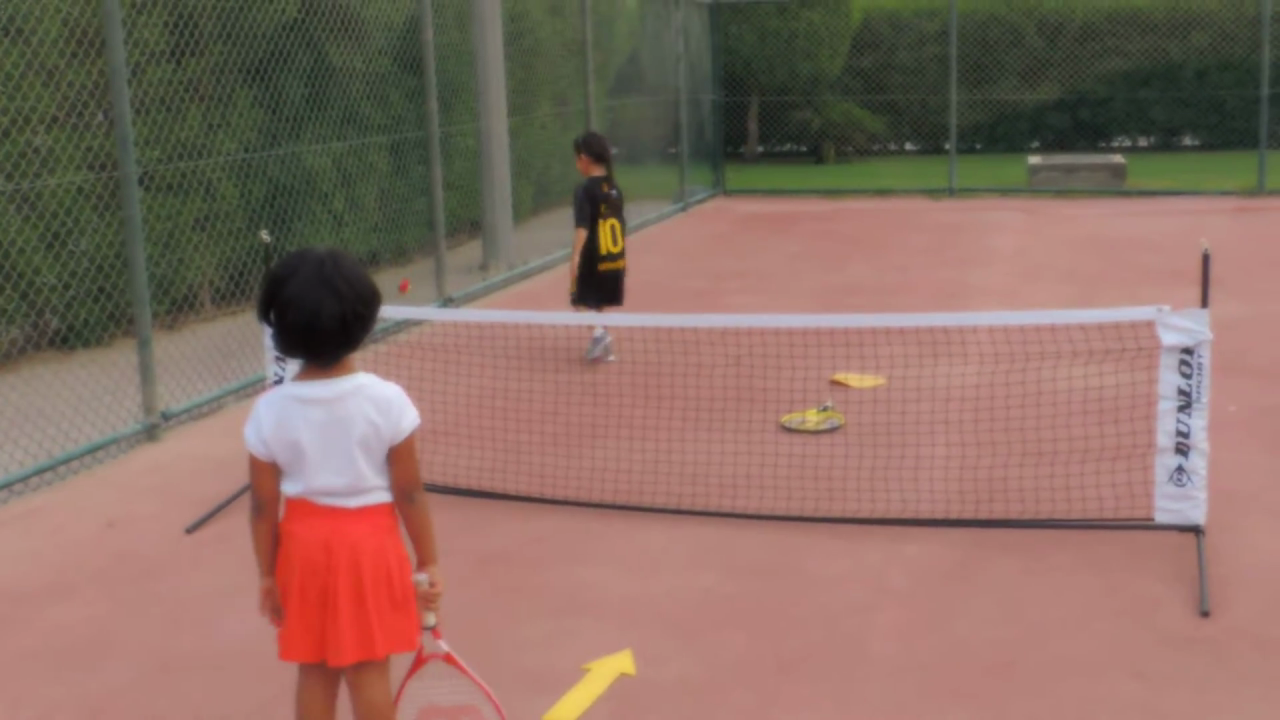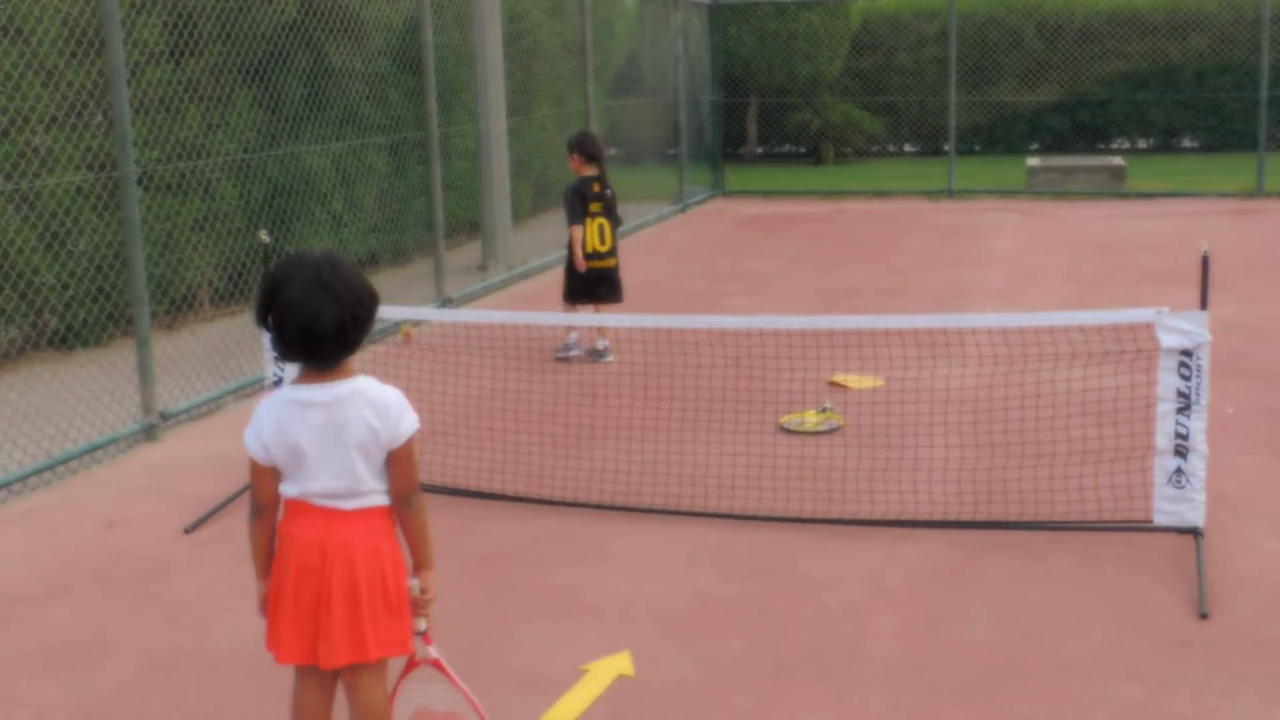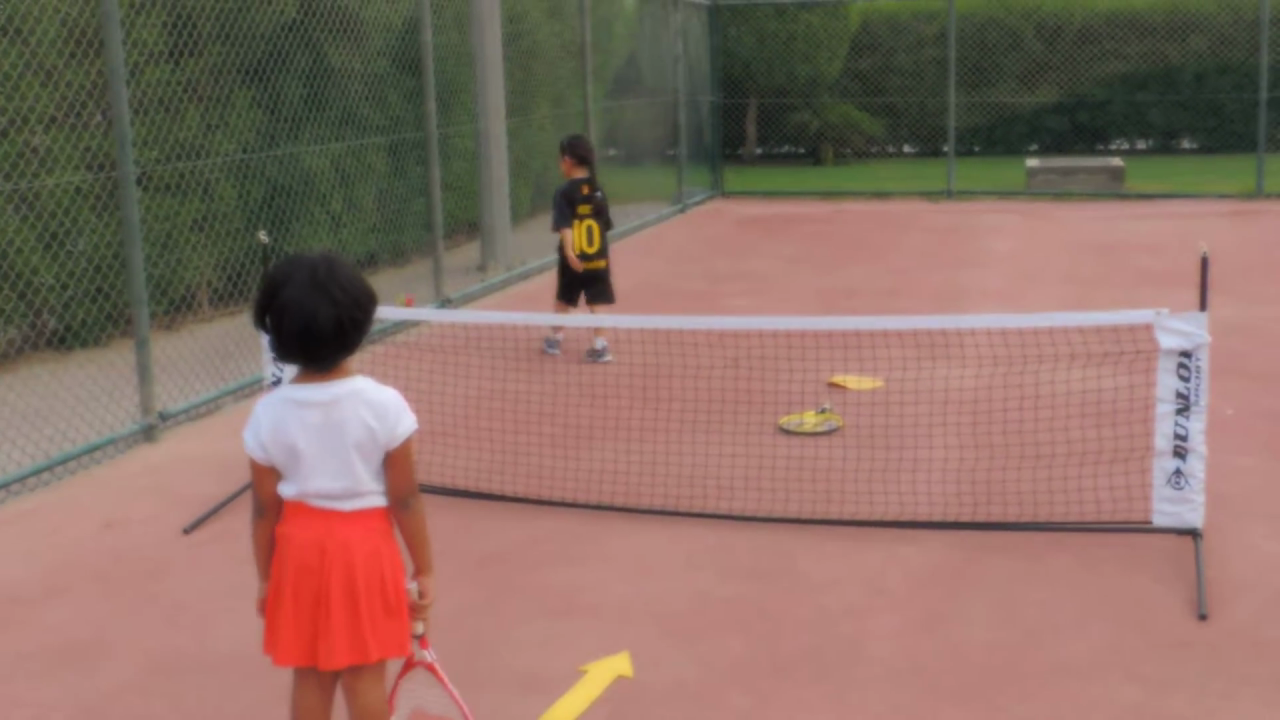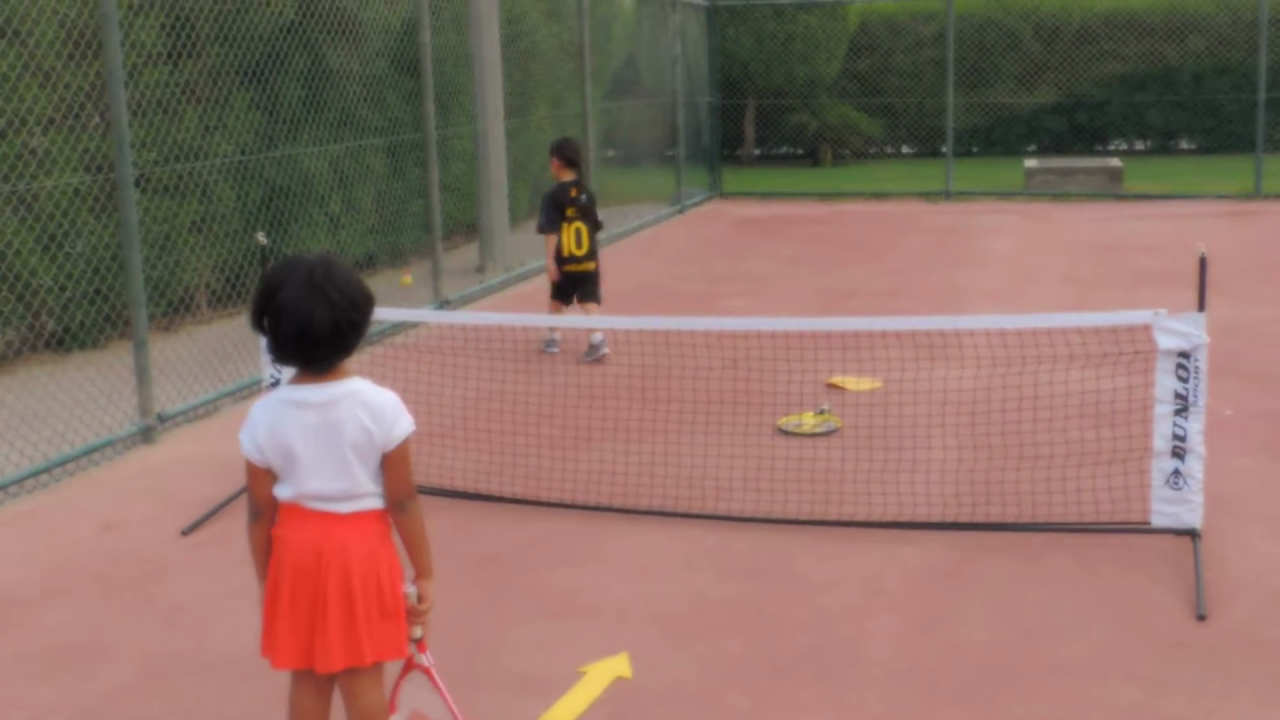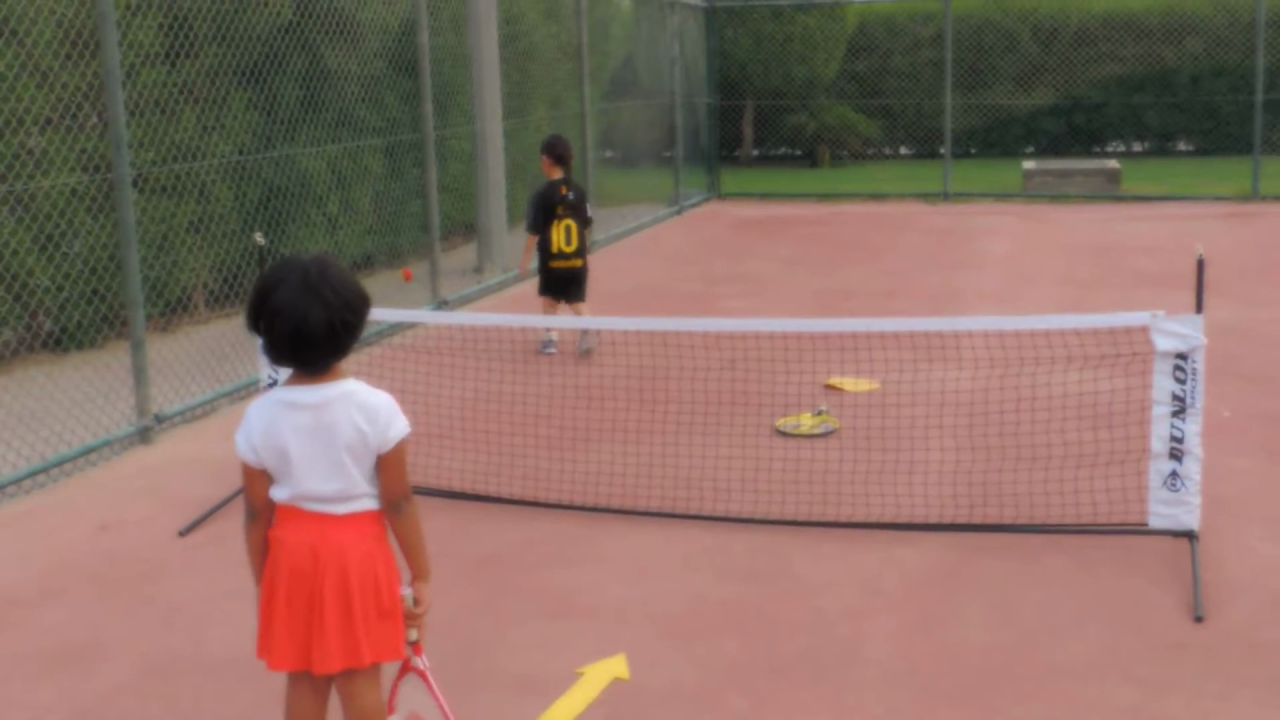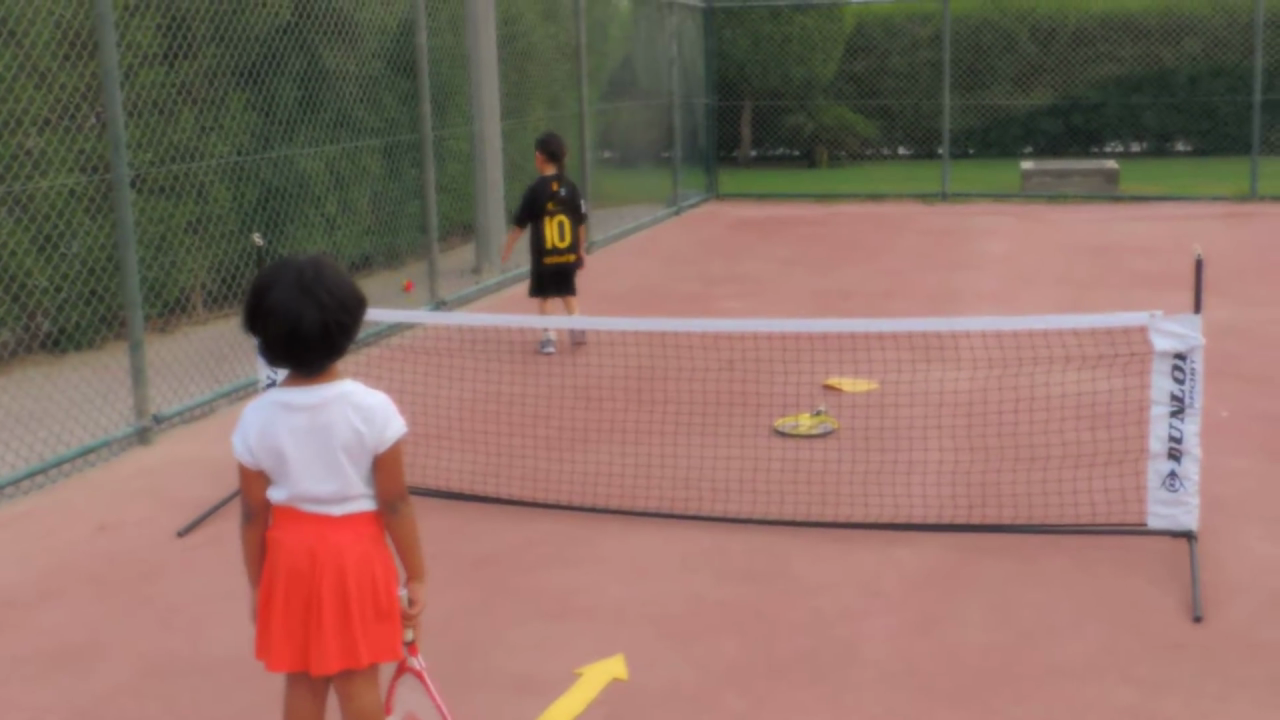
dt=0.1s
person 1, frame 1
left shoulder: (271, 409)
right shoulder: (386, 399)
left elbow: (264, 505)
right elbow: (409, 493)
left wrist: (267, 574)
right wrist: (428, 561)
left hip: (306, 545)
right hip: (369, 543)
left knee: (315, 668)
right knee: (367, 669)
person 1, frame 2
left shoulder: (271, 413)
right shoulder: (385, 403)
left elbow: (263, 508)
right elbow: (407, 497)
left wrist: (264, 576)
right wrist: (423, 566)
left hip: (302, 546)
right hip: (366, 546)
left knee: (311, 671)
right knee: (364, 672)
person 1, frame 3
left shoulder: (269, 413)
right shoulder: (383, 404)
left elbow: (264, 509)
right elbow: (404, 499)
left wrist: (265, 577)
right wrist: (423, 569)
left hip: (301, 547)
right hip: (363, 547)
left knee: (310, 672)
right knee: (364, 673)
person 1, frame 4
left shoulder: (266, 414)
right shoulder: (380, 406)
left elbow: (261, 511)
right elbow: (402, 501)
left wrist: (265, 579)
right wrist: (423, 573)
left hip: (298, 550)
right hip: (360, 551)
left knee: (308, 675)
right knee: (362, 676)
person 1, frame 5
left shoulder: (261, 416)
right shoulder: (375, 407)
left elbow: (257, 512)
right elbow: (398, 503)
left wrist: (262, 581)
right wrist: (420, 575)
left hip: (294, 552)
right hip: (357, 551)
left knee: (304, 677)
right knee: (359, 677)
person 1, frame 6
left shoulder: (257, 417)
right shoulder: (372, 408)
left elbow: (253, 513)
right elbow: (394, 503)
left wrist: (257, 584)
right wrist: (415, 576)
left hip: (292, 554)
right hip: (355, 553)
left knee: (302, 678)
right knee: (358, 678)
person 2, frame 1
left shoulder: (585, 190)
right shoulder: (615, 190)
left elbow: (582, 226)
left wrist: (575, 256)
left hip: (592, 261)
right hip: (616, 259)
left knee: (582, 303)
right knee: (604, 303)
left ankle: (599, 333)
right ankle: (603, 345)
person 2, frame 2
left shoulder: (575, 190)
right shoulder: (608, 189)
left elbow: (576, 224)
left wrist: (576, 252)
left hip: (584, 259)
right hip: (608, 258)
left knee: (571, 300)
right knee: (600, 302)
left ankle: (571, 342)
right ankle: (602, 346)
person 2, frame 3
left shoulder: (565, 193)
right shoulder: (599, 192)
left elbow: (564, 227)
left wrist: (569, 253)
left hip: (573, 260)
right hip: (599, 259)
left knee: (563, 300)
right knee: (598, 303)
left ankle: (555, 339)
right ankle: (600, 345)
person 2, frame 4
left shoulder: (553, 196)
right shoulder: (587, 195)
left elbow: (551, 232)
right elbow: (595, 228)
left wrist: (550, 260)
left hip: (564, 262)
right hip: (588, 261)
left knee: (557, 300)
right knee: (589, 301)
left ankle: (553, 339)
right ankle: (597, 339)
person 2, frame 5
left shoulder: (543, 195)
right shoulder: (579, 192)
left elbow: (534, 231)
right elbow: (586, 226)
left wrist: (525, 258)
right wrist: (584, 253)
left hip: (551, 259)
right hip: (576, 258)
left knee: (550, 298)
right knee: (577, 299)
left ankle: (550, 338)
right ankle: (587, 329)
person 2, frame 6
left shoulder: (534, 190)
right shoulder: (571, 188)
left elbow: (519, 224)
right elbow: (581, 222)
left wrist: (507, 248)
right wrist: (581, 250)
left hip: (544, 255)
right hip: (569, 253)
left knee: (544, 297)
right knee: (568, 292)
left ankle: (548, 337)
